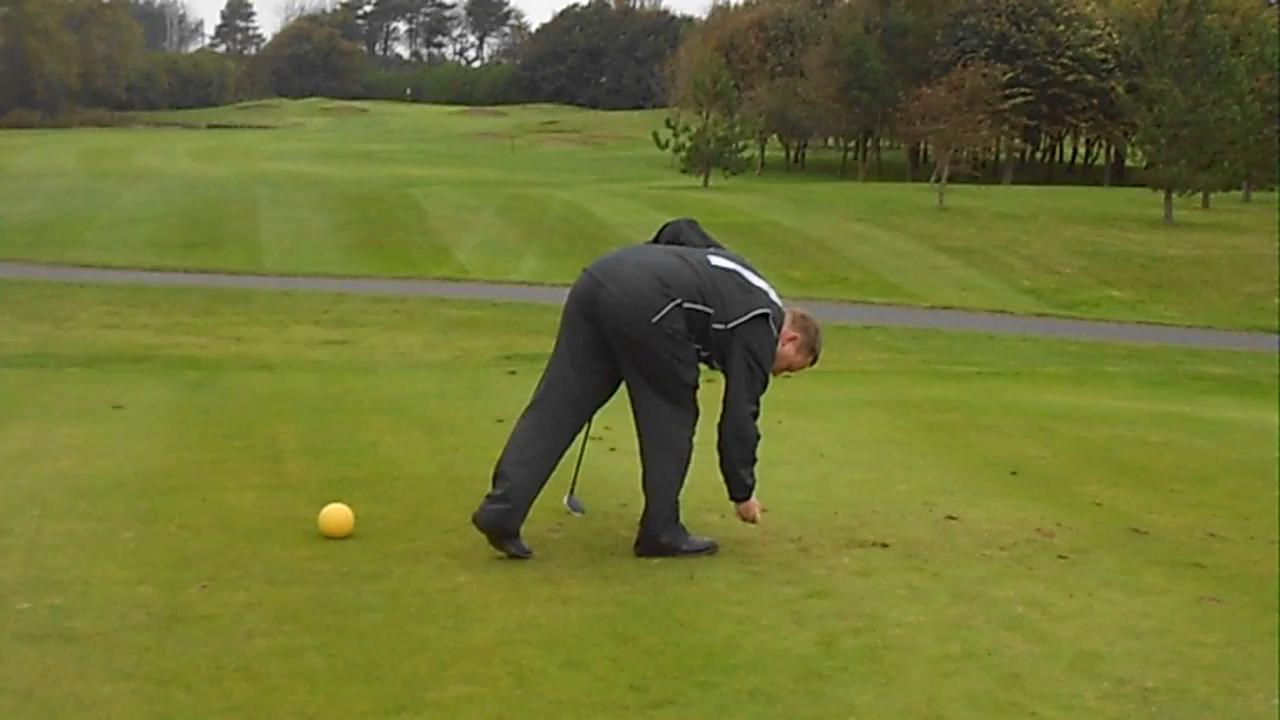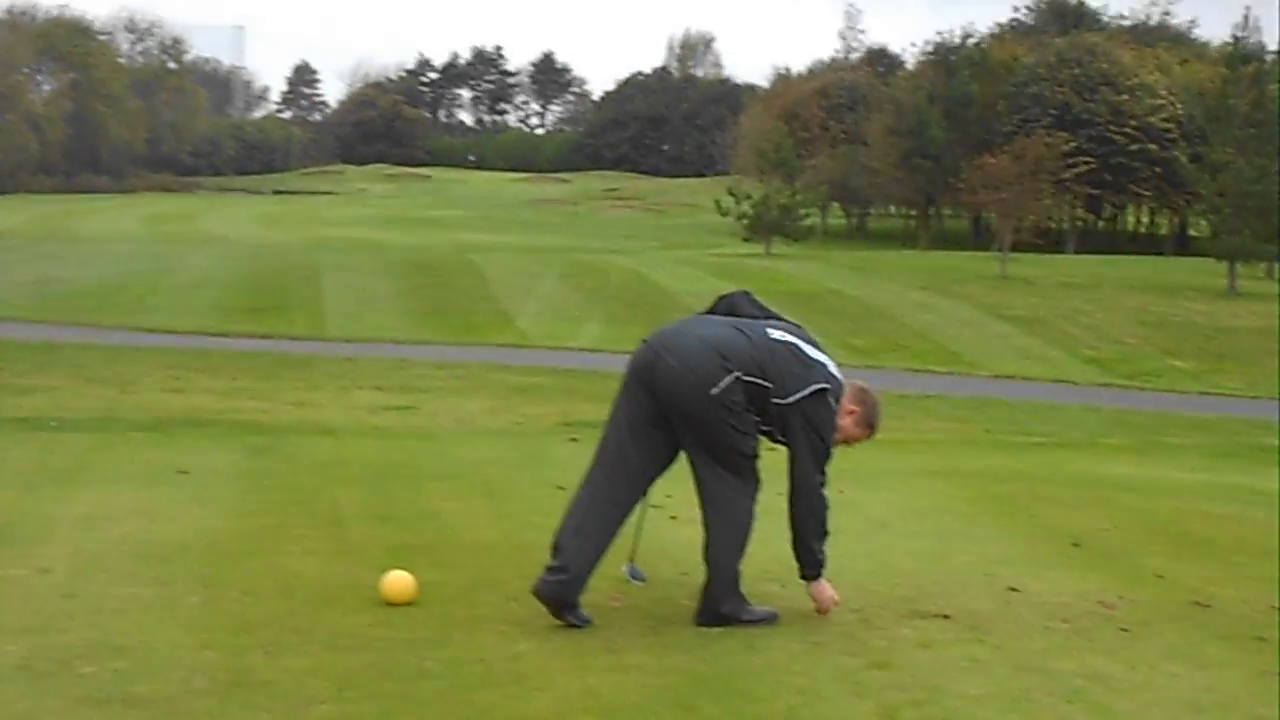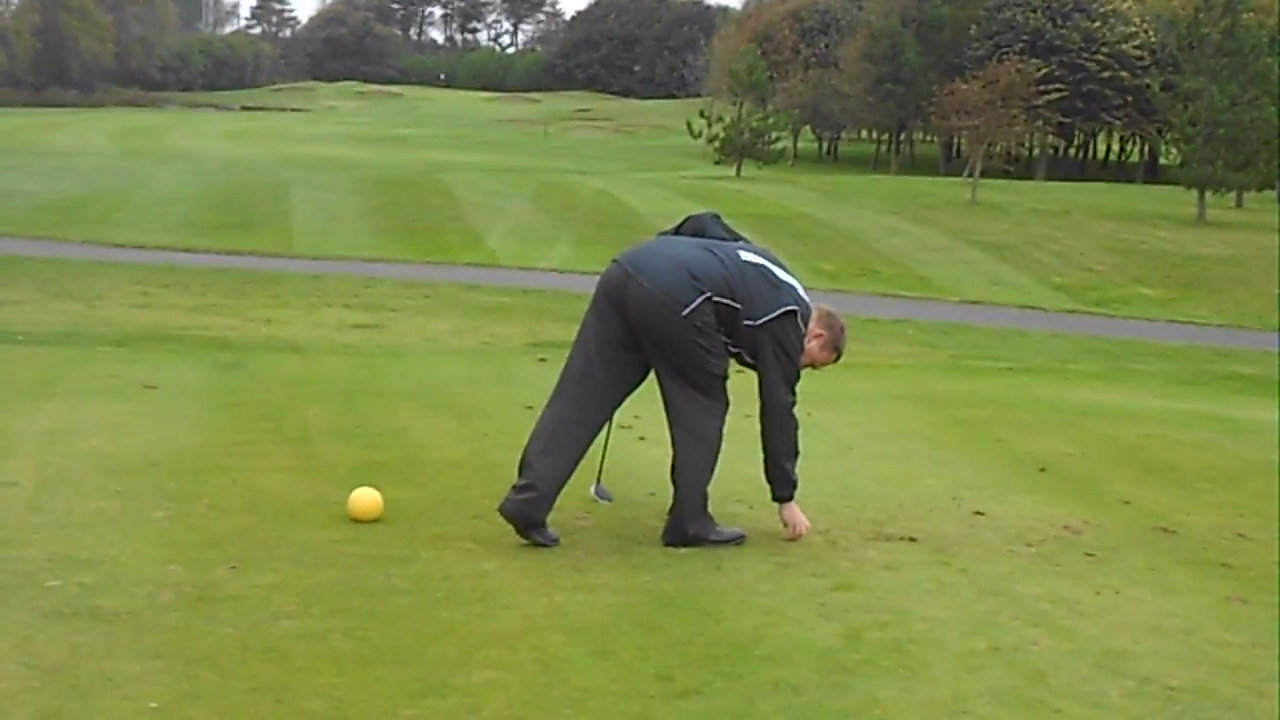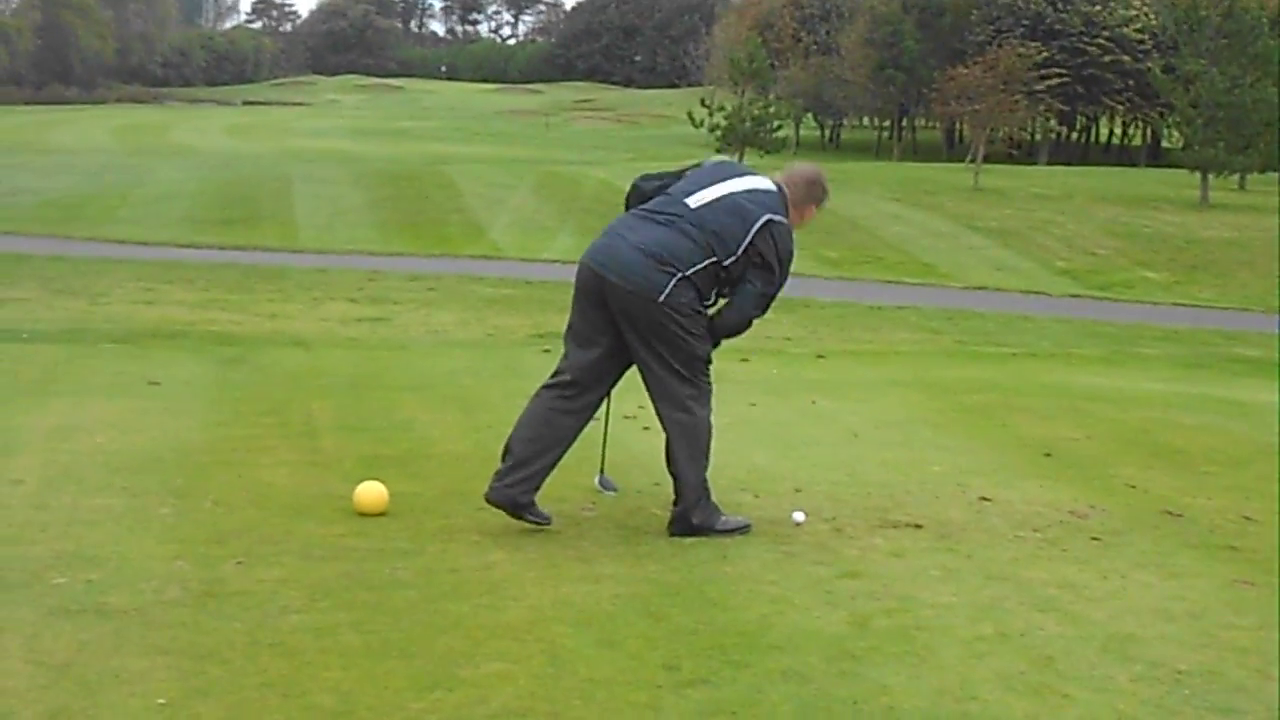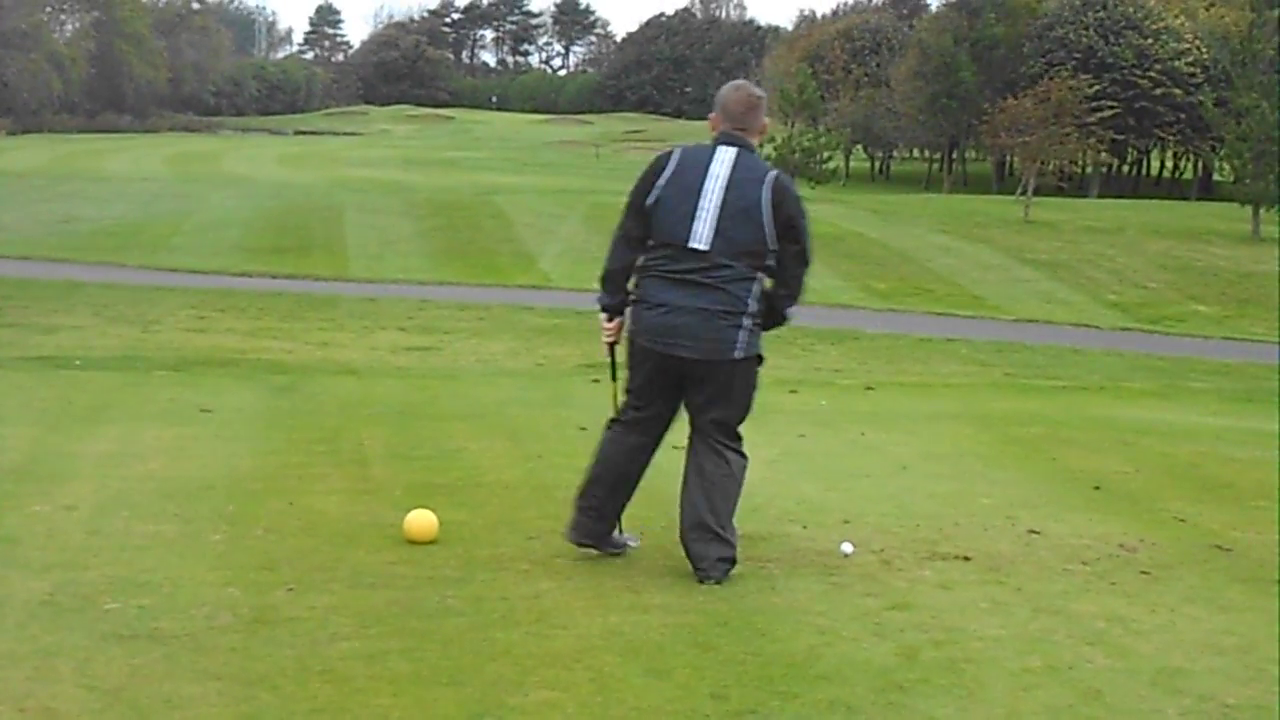
dt=1s
person 1, frame 1
left shoulder: (740, 279)
right shoulder: (759, 329)
left elbow: (680, 229)
right elbow: (739, 416)
right wrist: (743, 494)
left hip: (599, 279)
right hip: (645, 304)
left knee: (556, 407)
right knee: (672, 416)
left ankle: (500, 511)
right ankle: (661, 532)
person 1, frame 2
left shoulder: (799, 349)
right shoulder: (818, 400)
left elbow: (736, 302)
right elbow: (807, 489)
right wrist: (814, 575)
left hip: (658, 351)
right hip: (704, 377)
left knee: (613, 478)
right knee: (733, 486)
left ankle: (560, 583)
right ankle: (722, 602)
person 1, frame 3
left shoulder: (766, 274)
right shoulder: (787, 322)
left elbow: (703, 224)
right elbow: (778, 410)
right wrist: (786, 498)
left hip: (626, 271)
right hip: (674, 298)
left knee: (581, 396)
right knee: (703, 408)
left ankle: (526, 502)
right ankle: (689, 523)
person 1, frame 4
left shoulder: (722, 170)
right shoulder: (775, 235)
left elbow: (643, 190)
right elbow: (744, 308)
right wrist: (700, 340)
left hip: (602, 258)
right hip: (657, 286)
left knee: (576, 380)
right knee: (686, 396)
left ankle: (511, 484)
right ankle: (694, 512)
person 1, frame 5
left shoulder: (668, 165)
right shoulder: (776, 189)
left elbow: (627, 242)
right elbow: (791, 274)
left wrist: (612, 305)
right wrist: (761, 318)
left hip: (654, 323)
right hip: (726, 337)
left knee: (636, 421)
right knee: (717, 442)
left ankle: (589, 523)
right ankle: (709, 556)
